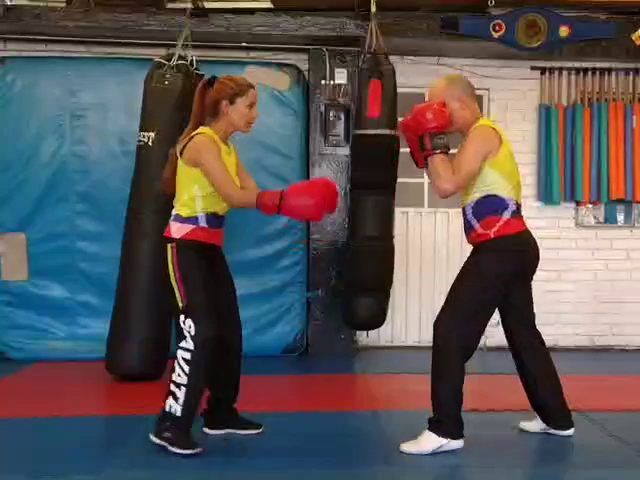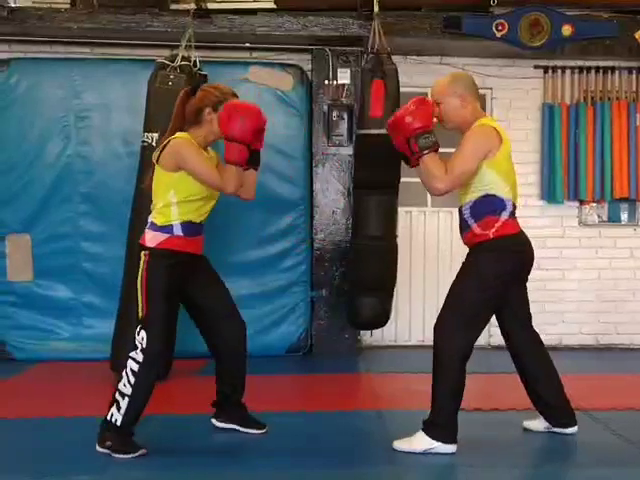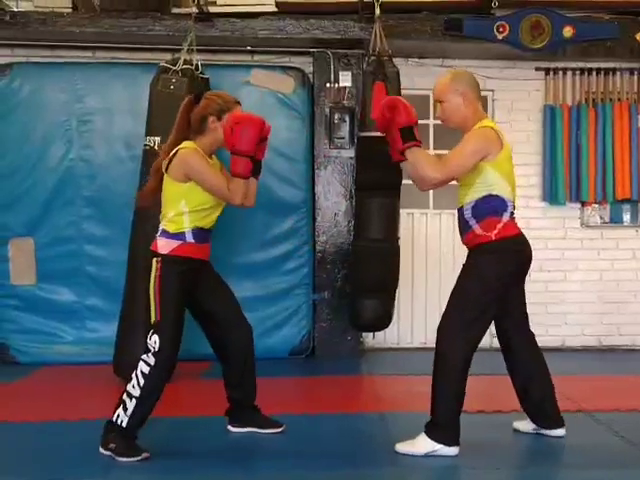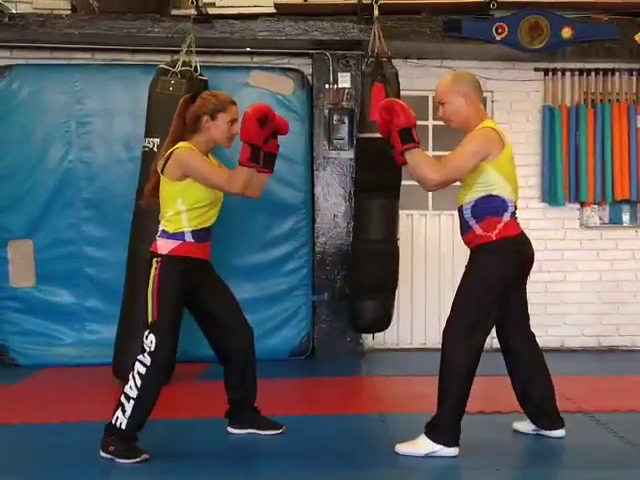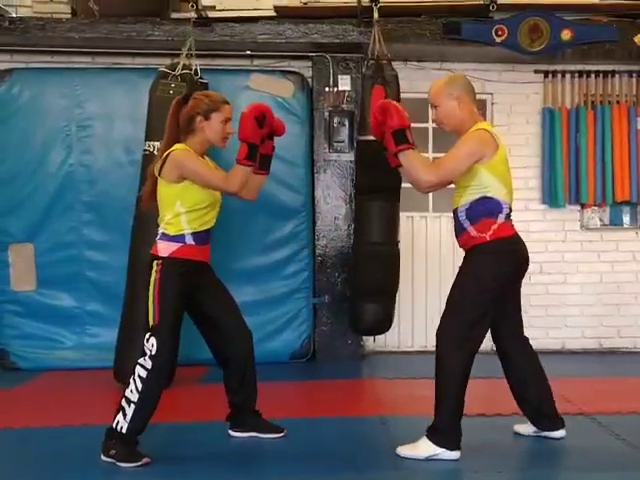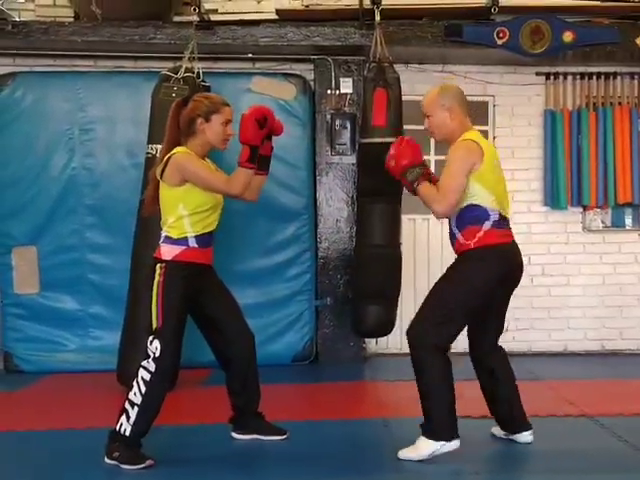
dt=0.3s
person 1, frame 1
left shoulder: (482, 133)
right shoulder: (481, 137)
left elbow: (448, 185)
right elbow: (443, 187)
left wrist: (435, 140)
right wrist: (424, 149)
left hip: (500, 250)
right hip: (513, 248)
left knee: (451, 330)
right knee: (522, 331)
left ankle: (445, 429)
right ankle: (557, 418)
person 1, frame 2
left shoulder: (483, 132)
right shoulder: (481, 137)
left elbow: (441, 186)
right elbow: (436, 184)
left wrist: (424, 139)
right wrist: (414, 150)
left hip: (495, 251)
right hip: (507, 249)
left knee: (451, 332)
right knee: (520, 333)
left ankle: (440, 433)
right ankle: (559, 415)
person 1, frame 3
left shoulder: (484, 134)
right shoulder: (476, 138)
left elbow: (434, 173)
right elbow: (425, 180)
left wrist: (408, 135)
right wrist: (400, 145)
left hip: (496, 252)
right hip: (502, 251)
left knee: (454, 335)
right knee: (515, 333)
left ankle: (442, 435)
right ankle: (547, 418)
person 1, frame 4
left shoulder: (484, 136)
right shoulder: (479, 139)
left elbow: (436, 176)
right elbow: (431, 181)
left wrist: (406, 137)
right wrist: (402, 144)
left hip: (497, 252)
right hip: (506, 251)
left knee: (459, 337)
right knee: (516, 335)
left ankle: (442, 436)
right ankle: (547, 419)
person 1, frame 5
left shoulder: (478, 137)
right shoulder: (474, 140)
left elbow: (429, 177)
right elbow: (425, 182)
left wrist: (400, 139)
right wrist: (396, 147)
left hip: (492, 254)
right hip: (501, 253)
left knee: (454, 339)
right knee: (510, 337)
left ankle: (444, 439)
right ankle: (547, 419)
person 1, frame 6
left shoulder: (466, 149)
right shoulder: (480, 147)
left elbow: (442, 205)
right elbow: (456, 199)
left wrist: (411, 175)
right wrist: (425, 175)
left hip: (482, 258)
right hip: (507, 255)
left knee: (425, 336)
right knee: (485, 341)
left ankle: (441, 431)
right ankle: (515, 424)
person 2, frame 1
left shoulder: (226, 147)
right shoulder: (202, 141)
left elbow: (250, 193)
right elbow: (234, 197)
left wrist: (300, 197)
right wrist: (289, 200)
left hip: (210, 248)
right hip: (187, 247)
left knee: (229, 332)
right knee: (201, 332)
left ankle: (221, 413)
right ankle: (171, 425)
person 2, frame 2
left shoulder: (208, 153)
right shoulder: (179, 146)
left elbow: (246, 192)
right elbow: (225, 186)
left wrist: (252, 147)
right wrist: (236, 142)
left hip: (192, 256)
right hip: (161, 256)
left knee: (231, 327)
right knee: (152, 347)
left ankle: (229, 409)
right ankle: (113, 431)
person 2, frame 3
left shoulder: (211, 161)
right shoulder: (187, 155)
left elbow: (247, 199)
right elbow: (235, 196)
left wrist: (253, 153)
right wrist: (241, 153)
left hip: (199, 263)
right hip: (172, 263)
left knee: (238, 333)
right knee: (163, 350)
left ankle: (243, 412)
right ankle: (117, 433)
person 2, frame 4
left shoulder: (209, 160)
right shoulder: (183, 154)
left elbow: (254, 189)
right elbow: (235, 185)
left wrist: (269, 146)
right wrist: (252, 144)
left hip: (199, 263)
right hip: (171, 264)
left knee: (238, 334)
right knee: (158, 351)
left ankle: (242, 413)
right ankle: (117, 436)
person 2, frame 5
left shoulder: (204, 162)
right shoulder: (179, 156)
left elbow: (249, 192)
right elbow: (232, 185)
left wrist: (264, 148)
right wrist: (249, 143)
left hip: (199, 266)
right hip: (171, 267)
left knee: (238, 338)
right knee: (159, 354)
left ankle: (244, 417)
right ankle: (118, 440)
person 2, frame 6
left shoulder: (204, 164)
right shoulder: (180, 160)
left elbow: (250, 193)
right elbow: (234, 187)
left wrist: (263, 149)
right wrist: (250, 145)
left hip: (202, 269)
right hip: (175, 270)
left knee: (240, 340)
right knee: (163, 357)
left ankle: (247, 419)
right ankle: (121, 443)
